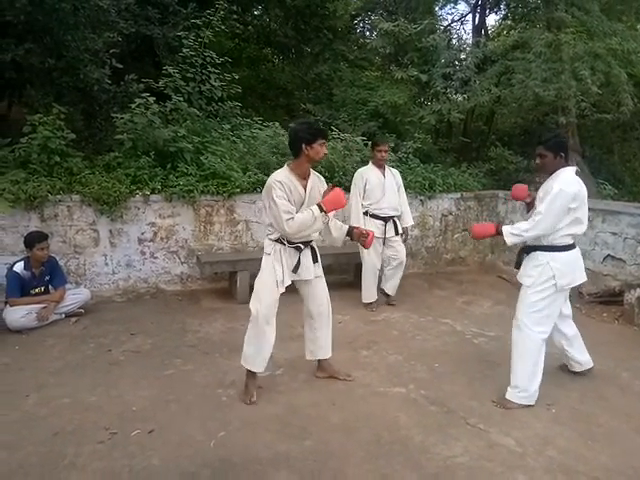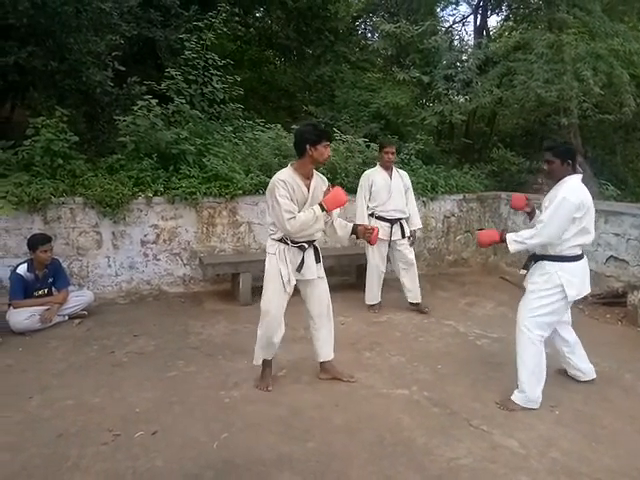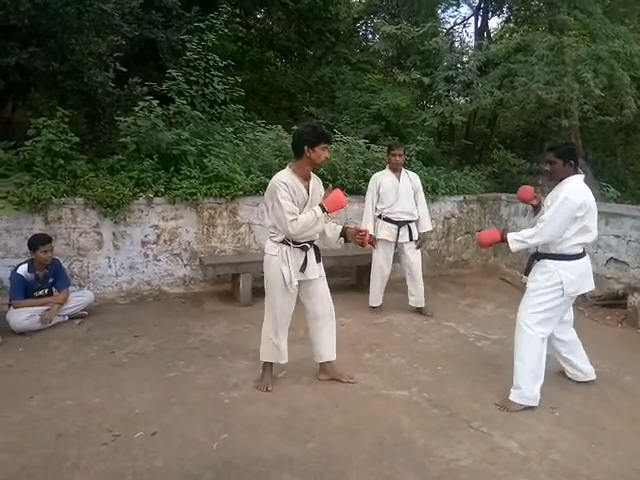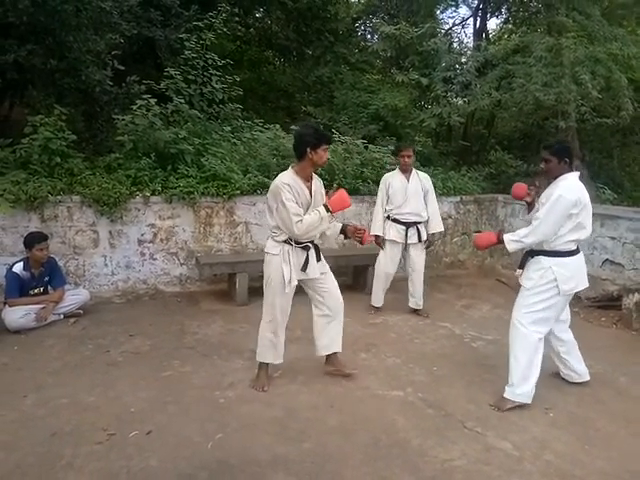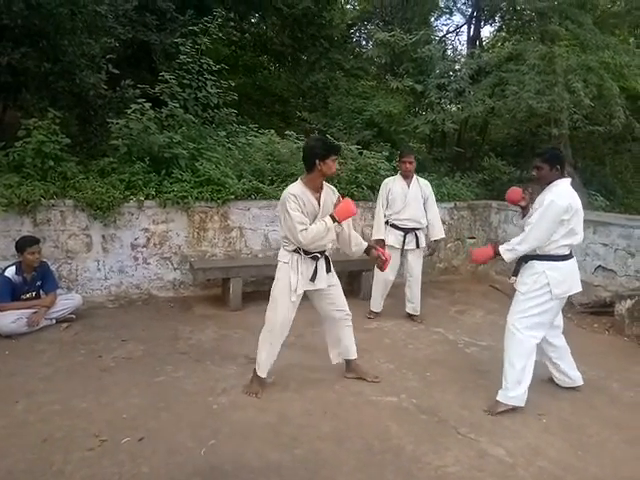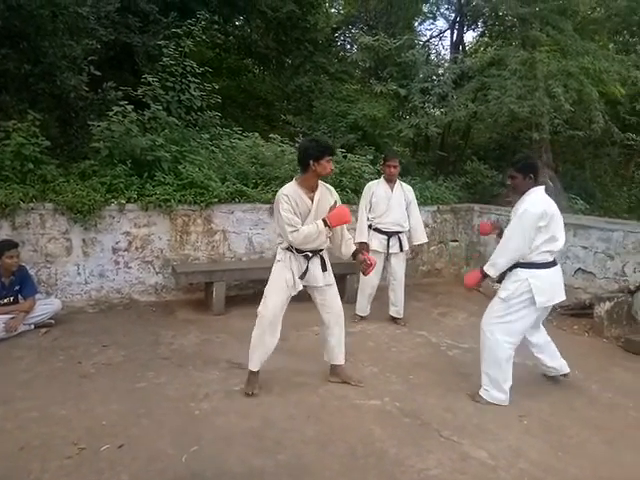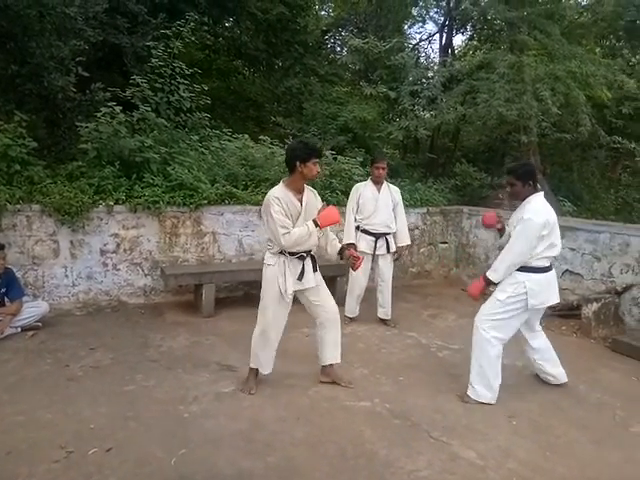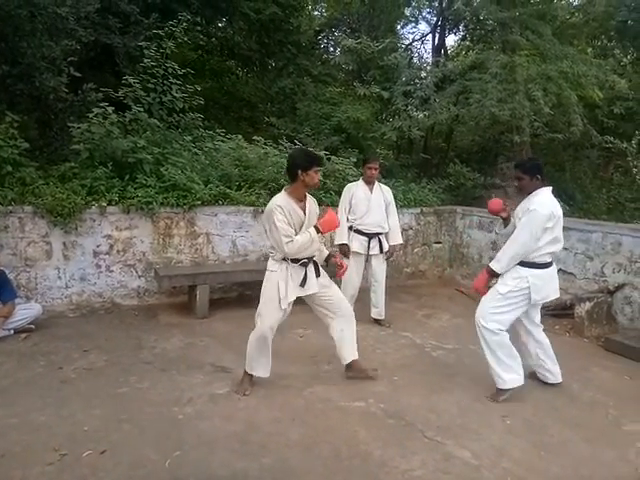
dt=0.2s
person 1, frame 1
left shoulder: (319, 181)
right shoulder: (277, 182)
left elbow: (325, 222)
right elbow: (289, 226)
left wrist: (350, 232)
right wrist: (320, 207)
left hip: (307, 253)
right hip: (279, 254)
left knee: (320, 308)
right knee: (262, 312)
left ankle: (323, 364)
right ankle: (252, 376)
person 1, frame 2
left shoulder: (321, 182)
right shoulder: (281, 181)
left elbow: (329, 220)
right elbow: (291, 225)
left wrist: (355, 230)
right wrist: (321, 206)
left hip: (309, 253)
right hip: (282, 253)
left knee: (321, 309)
right knee: (272, 311)
left ankle: (326, 366)
right ankle: (266, 363)
person 1, frame 3
left shoulder: (316, 183)
right shoulder: (281, 183)
right elbow: (292, 227)
left wrist: (345, 233)
right wrist: (323, 208)
left hip: (309, 254)
right hip: (282, 255)
left knee: (322, 309)
right knee: (278, 315)
left ankle: (326, 366)
right ankle: (268, 368)
person 1, frame 4
left shoulder: (317, 182)
right shoulder: (283, 184)
right elbow: (298, 228)
left wrist: (344, 230)
right wrist: (327, 208)
left hip: (309, 253)
right hip: (283, 255)
left knee: (332, 301)
right knee: (276, 313)
left ankle: (331, 359)
right ankle: (264, 368)
person 1, frame 5
left shoulder: (331, 192)
right shoulder: (292, 195)
left elbow: (344, 230)
right elbow: (303, 237)
left wrist: (369, 249)
right wrist: (333, 217)
left hip: (321, 263)
right hip: (294, 264)
left knee: (340, 314)
right knee: (277, 321)
left ankle: (351, 365)
right ankle: (259, 375)
person 1, frame 6
left shoulder: (329, 192)
right shoulder: (286, 195)
left elbow: (338, 231)
right elbow: (295, 236)
left wrist: (356, 254)
right wrist: (325, 222)
left hip: (318, 261)
right hip: (289, 261)
left knee: (334, 315)
right knee: (269, 314)
left ankle: (336, 369)
right ankle: (253, 371)
person 1, frame 7
left shoulder: (312, 195)
right shoulder: (275, 198)
left elbow: (323, 232)
right elbow: (286, 240)
left wrist: (343, 251)
right wrist: (315, 223)
left hip: (307, 264)
right hip: (280, 266)
left knee: (328, 313)
right knee: (270, 322)
left ankle: (328, 369)
right ankle: (254, 373)
person 1, frame 8
left shoulder: (311, 202)
right shoulder: (277, 207)
right elbow: (290, 247)
left wrist: (329, 257)
right wrist: (317, 229)
left hip: (310, 270)
right hip: (283, 272)
left knee: (342, 311)
right knee: (266, 326)
left ankle: (352, 365)
right ankle: (250, 374)
person 2, frame 1
left shoulder: (562, 185)
right shoulder: (561, 182)
left elbow: (540, 225)
left wrist: (501, 230)
right wrist: (533, 206)
left hip: (551, 262)
right hip: (554, 258)
left knee: (528, 323)
right knee: (557, 315)
left ankle: (522, 394)
right ankle: (579, 362)
person 2, frame 2
left shoulder: (569, 194)
right shoulder: (569, 189)
left elbow: (545, 235)
left wrist: (504, 237)
right wrist: (533, 214)
left hip: (557, 271)
right hip: (560, 266)
left knee: (530, 326)
right knee: (556, 322)
left ankle: (527, 397)
right ankle: (582, 370)
person 2, frame 3
left shoulder: (571, 194)
right shoulder: (570, 189)
left elbow: (545, 233)
left wrist: (505, 238)
right wrist: (539, 209)
left hip: (559, 269)
right hip: (564, 266)
left knee: (530, 324)
right knee: (557, 323)
left ankle: (524, 394)
right ankle: (581, 371)
person 2, frame 4
left shoulder: (565, 191)
right shoulder: (566, 187)
left elbow: (540, 232)
right elbow: (547, 223)
left wrist: (502, 238)
right wrist: (533, 205)
left hip: (552, 267)
right hip: (560, 263)
left knee: (525, 322)
right knee: (555, 322)
left ankle: (518, 392)
right ankle: (575, 372)
person 2, frame 5
left shoulder: (556, 197)
right shoulder: (561, 193)
left elbow: (533, 238)
left wrist: (496, 251)
right wrist: (527, 209)
left hip: (546, 271)
right hip: (556, 268)
left knee: (520, 327)
right knee: (547, 326)
left ankle: (511, 396)
right ankle: (568, 377)
person 2, frame 6
left shoulder: (530, 205)
right shoulder: (541, 201)
left elbow: (513, 248)
left wrist: (484, 272)
right wrist: (503, 233)
left hip: (529, 279)
right hip: (543, 274)
left knee: (495, 328)
right knee: (528, 325)
left ankle: (494, 392)
right ankle: (556, 368)
person 2, frame 7
left shoulder: (533, 213)
right shoulder: (535, 207)
left elbow: (516, 253)
left wrist: (487, 279)
right wrist: (504, 230)
left hip: (525, 282)
right hip: (536, 278)
left knee: (486, 326)
right knee: (530, 328)
left ankle: (482, 392)
right ankle: (553, 374)
person 2, frame 8
left shoulder: (539, 206)
right shoulder: (539, 200)
left elbow: (519, 245)
right elbow: (522, 234)
left wrist: (490, 271)
right wrist: (508, 219)
left hip: (526, 276)
right hip: (534, 272)
left knee: (487, 318)
right knee: (529, 324)
left ankle: (509, 379)
right ankle: (549, 373)
person 3, frame 1
left shoulder: (394, 174)
right shoulder: (362, 173)
left elbow: (402, 199)
right elbow: (356, 201)
left wrist: (405, 224)
right wrist: (359, 227)
left hip: (392, 224)
right hip: (372, 224)
left knee: (399, 258)
right knee: (372, 263)
left ankle: (387, 290)
right ankle: (370, 298)
person 3, frame 2
left shoulder: (403, 175)
right shoulder: (369, 175)
left elbow: (410, 202)
right elbow: (361, 203)
left wrist: (413, 227)
left hip: (400, 226)
right hip: (378, 226)
left knee: (408, 261)
right knee: (376, 265)
left ankle: (415, 300)
right ankle: (373, 300)
person 3, frame 3
left shoulder: (413, 178)
right shoulder: (378, 178)
left elbow: (421, 204)
right elbow: (370, 205)
left wrist: (423, 230)
right wrist: (369, 231)
left hip: (409, 229)
right hip: (386, 228)
left knee: (414, 267)
right knee: (381, 268)
left ankle: (418, 303)
right ankle: (375, 302)
person 3, frame 4
left shoulder: (424, 178)
right shoulder: (388, 178)
left elbow: (431, 205)
right elbow: (380, 206)
left wrist: (432, 232)
right wrist: (378, 232)
left hip: (417, 230)
right hip: (394, 229)
left knee: (417, 270)
right knee: (385, 267)
left ankle: (416, 305)
right ankle: (376, 303)
person 3, frame 5
left shoulder: (424, 185)
right shoulder: (388, 183)
left elbow: (432, 212)
right elbow: (380, 210)
left wrist: (434, 238)
right wrist: (379, 236)
left hip: (415, 236)
right hip: (393, 234)
left knee: (414, 275)
right knee: (384, 273)
left ankle: (413, 310)
right ankle: (375, 308)
person 3, frame 6
left shoulder: (407, 190)
right shoulder: (372, 187)
left elbow: (414, 216)
right elbow: (363, 214)
left wrist: (417, 242)
right wrist: (362, 240)
left hip: (398, 240)
right hip: (376, 238)
left knee: (397, 278)
right knee: (370, 278)
left ankle: (396, 313)
right ankle: (361, 311)
person 3, frame 7
left shoulder: (394, 191)
right shoulder: (359, 188)
left elbow: (400, 218)
right elbow: (350, 215)
left wrist: (401, 244)
right wrist: (350, 241)
left hip: (386, 241)
right hip: (364, 240)
left knee: (385, 279)
right knee: (358, 279)
left ankle: (385, 315)
right ankle: (350, 313)
person 3, frame 8
left shoulder: (386, 191)
right shoulder: (351, 188)
left elbow: (392, 218)
right elbow: (343, 216)
left wrist: (393, 243)
right wrist: (343, 242)
left hip: (378, 241)
right hip: (357, 240)
left knee: (379, 279)
right knee: (351, 279)
left ankle: (378, 315)
